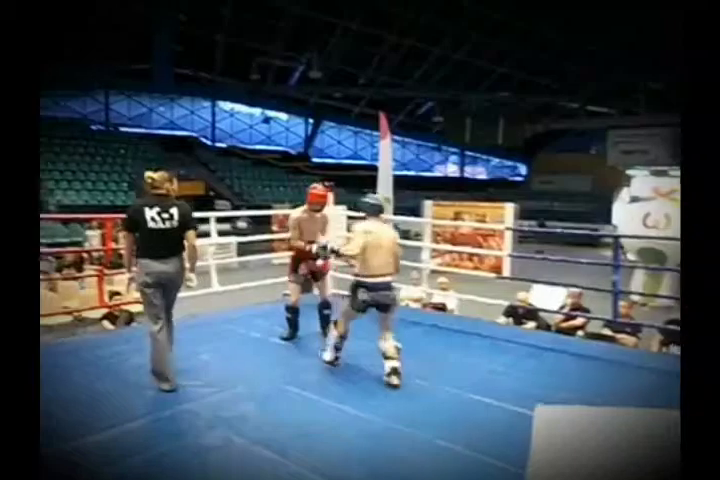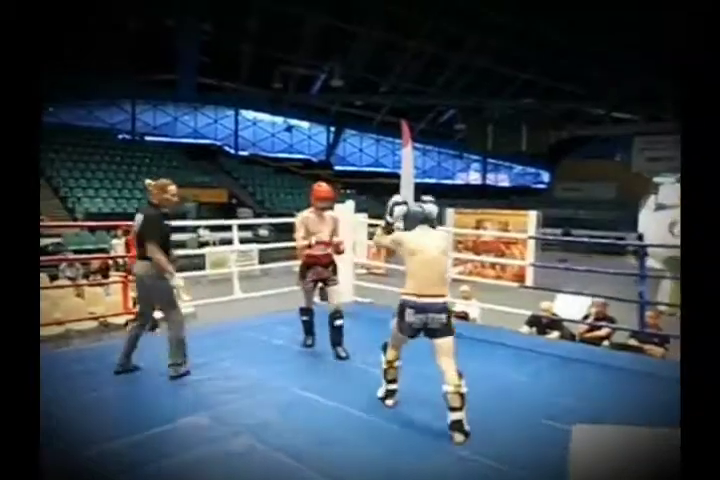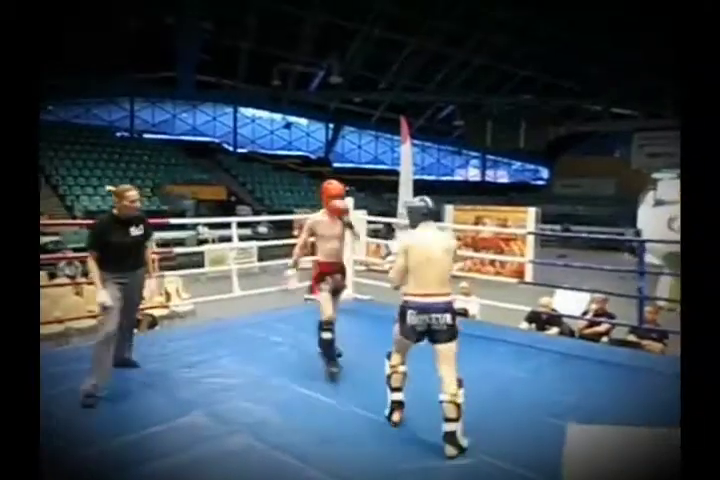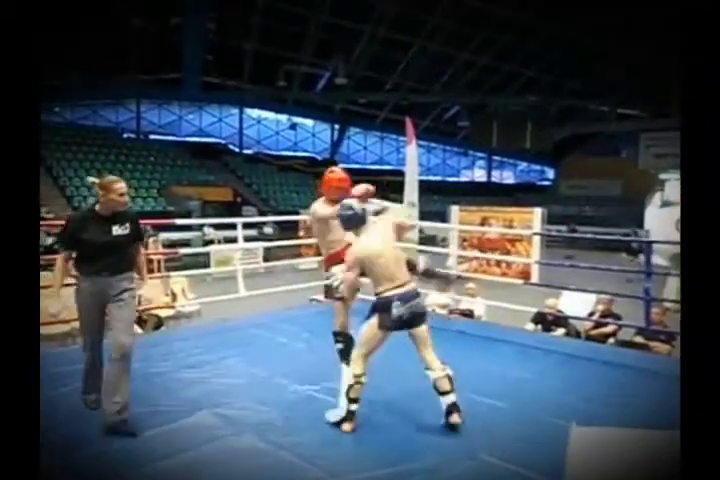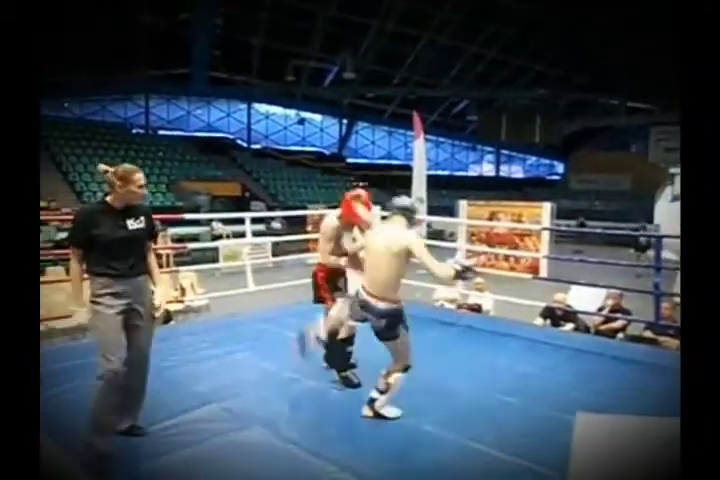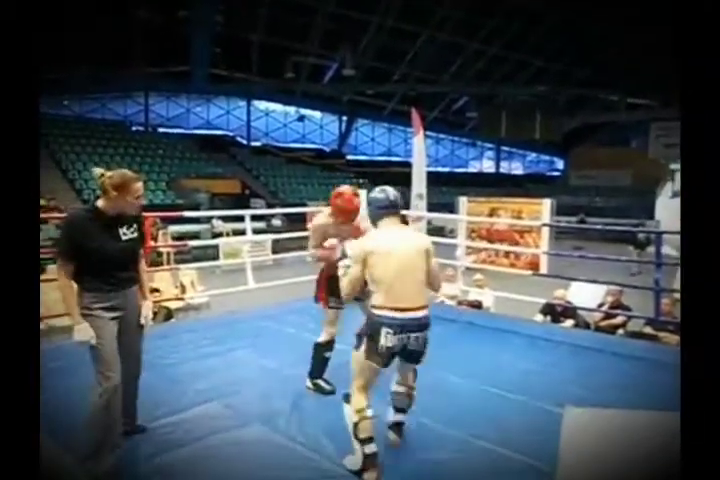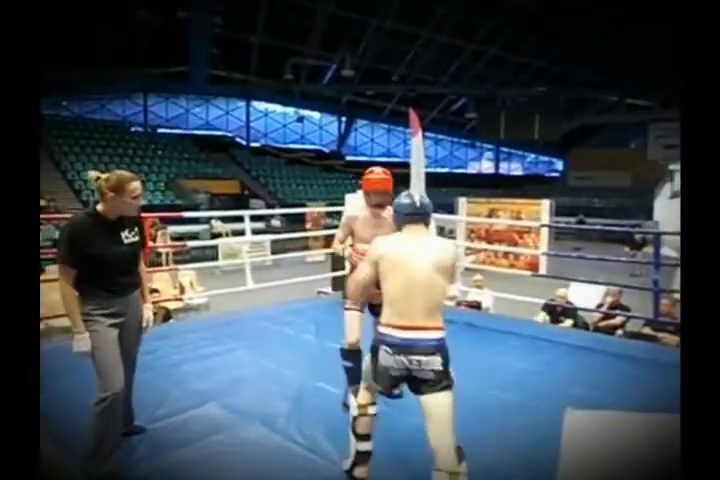
dt=0.5s
person 1, frame 1
left shoulder: (137, 209)
right shoulder: (182, 208)
left elbow: (129, 244)
right elbow: (192, 244)
left wrist: (129, 270)
right wrist: (191, 270)
left hip: (147, 268)
right hip: (174, 267)
left knee: (157, 322)
right knee: (166, 316)
left ankle: (166, 378)
right ankle: (163, 367)
person 1, frame 2
left shoulder: (145, 213)
right shoulder: (155, 217)
right elbow: (153, 252)
right wrist: (173, 274)
left hip: (144, 270)
right hip: (154, 273)
left knee: (144, 317)
right knee: (175, 319)
left ankle: (123, 362)
right ankle: (178, 366)
person 1, frame 3
left shoulder: (140, 220)
right shoulder: (102, 224)
right elbow: (92, 259)
left wrist: (152, 276)
right wrist: (100, 289)
left hip: (135, 278)
right hip: (112, 280)
left knee: (128, 322)
right knee: (108, 329)
left ankle: (122, 356)
right ankle: (92, 388)
person 1, frame 4
left shoulder: (129, 218)
right shoulder: (79, 220)
left elbow: (138, 252)
right elbow: (63, 259)
left wrist: (144, 283)
right wrist: (56, 295)
left hip: (122, 286)
right hip: (89, 287)
left knee: (122, 347)
right knee: (92, 346)
left ankle: (115, 415)
right ankle: (92, 393)
person 1, frame 5
left shoulder: (142, 212)
right shoulder: (89, 215)
right elbow: (76, 260)
left wrist: (158, 287)
right wrist: (79, 305)
left hip: (139, 289)
right hip: (107, 293)
left knee: (139, 360)
right knee: (113, 367)
left ankle: (126, 420)
right ankle: (99, 440)
person 1, frame 6
left shoulder: (133, 218)
right shoulder: (78, 222)
right elbow: (65, 274)
left wrist: (146, 298)
right wrist: (78, 321)
left hip: (130, 300)
right hip: (98, 305)
left knee: (131, 370)
right knee: (110, 380)
left ankle: (125, 422)
person 1, frame 7
left shoulder: (133, 220)
right shoulder: (79, 227)
right elbow: (66, 282)
left wrist: (146, 301)
right wrist: (79, 330)
left hip: (131, 306)
right hip: (98, 312)
left knee: (126, 376)
right knee: (113, 386)
left ankle: (123, 423)
person 2, frame 1
left shoulder: (361, 227)
right shoulder: (392, 232)
left elbow: (354, 251)
right elbow: (396, 267)
left wrist: (336, 249)
left hip: (364, 286)
right hip: (386, 287)
left knee: (344, 320)
right knee: (387, 331)
left ankle: (332, 354)
right ankle: (394, 372)
person 2, frame 2
left shoulder: (403, 237)
right shoulder: (443, 237)
left elbow: (378, 240)
left wrist: (391, 219)
right wrist: (432, 213)
left hip: (411, 306)
right hip: (439, 308)
left knee: (392, 348)
right knee: (449, 366)
left ankle: (389, 393)
right ankle: (458, 425)
person 2, frame 3
left shoulder: (406, 240)
right shoulder: (449, 240)
left elbow: (395, 282)
left wrist: (393, 262)
left hip: (413, 309)
right hip: (442, 310)
left knee: (397, 354)
right knee: (448, 375)
left ankle: (396, 408)
right ankle: (452, 438)
person 2, frame 4
left shoulder: (357, 250)
right shoulder: (381, 225)
left elbow: (347, 291)
left hip: (391, 305)
right hip: (412, 297)
left knee: (359, 356)
right knee: (429, 355)
left ankle: (347, 416)
right ankle: (453, 411)
person 2, frame 5
left shoulder: (374, 232)
right shoulder: (409, 238)
right elbow: (440, 272)
right wrist: (459, 270)
left hip: (363, 300)
right hip: (386, 311)
right knee: (402, 362)
right ankle: (376, 405)
person 2, frame 6
left shoulder: (365, 243)
right shoulder: (422, 240)
left elbow: (348, 293)
right elbow: (436, 286)
left wrist: (351, 261)
left hip: (383, 325)
right hip: (418, 324)
left knee: (358, 391)
right knee: (407, 374)
right ankle: (397, 426)
person 2, frame 7
left shoulder: (381, 246)
right shoulder: (447, 250)
left elbow: (355, 294)
left wrist: (364, 264)
left hip: (391, 344)
right hip: (430, 349)
left knee: (365, 391)
right knee: (444, 443)
person 3, frame 1
left shoulder: (323, 216)
right shoulder: (296, 216)
left elbow: (324, 238)
right elbow: (294, 242)
right wrist: (313, 248)
left hip: (316, 258)
right hip: (300, 259)
left knee: (325, 296)
right knee: (293, 299)
left ankle: (326, 327)
right ankle: (292, 329)
person 3, frame 2
left shoulder: (333, 218)
right shoulder: (303, 217)
right elbow: (299, 246)
left wrist: (339, 246)
right wrist: (314, 242)
left hip: (328, 263)
right hip: (310, 263)
left knee: (335, 305)
right knee: (307, 303)
left ankle: (337, 344)
right ankle: (309, 334)
person 3, frame 3
left shoulder: (343, 217)
right shoulder: (314, 220)
left elbow: (355, 235)
right elbow: (301, 245)
left wrist: (346, 221)
right wrist: (292, 269)
left hip: (339, 269)
right hip: (322, 271)
left knee: (331, 314)
right knee: (327, 316)
left ankle: (327, 346)
right ankle: (330, 361)
person 3, frame 4
left shoulder: (341, 208)
right shoulder: (317, 209)
right elbow: (332, 215)
right wrist: (357, 193)
right hip: (336, 262)
right knee: (341, 323)
right ankle: (349, 374)
person 3, frame 5
left shoulder: (348, 220)
right shoulder: (331, 225)
right elbow: (326, 258)
right wrist: (348, 263)
left hip: (337, 273)
right hip: (327, 274)
left knee: (332, 320)
right knee: (346, 322)
left ankle: (333, 358)
right ankle: (342, 368)
person 3, frame 6
left shoulder: (356, 216)
right shoulder: (321, 222)
right elbow: (314, 251)
right wrist: (329, 253)
right hip: (332, 274)
right knee: (331, 329)
right ankle: (314, 377)
person 3, frame 7
left shoulder: (395, 217)
right shoulder: (353, 216)
right elbow: (336, 244)
right wrist: (348, 253)
right knee: (353, 341)
right ankle: (353, 385)
